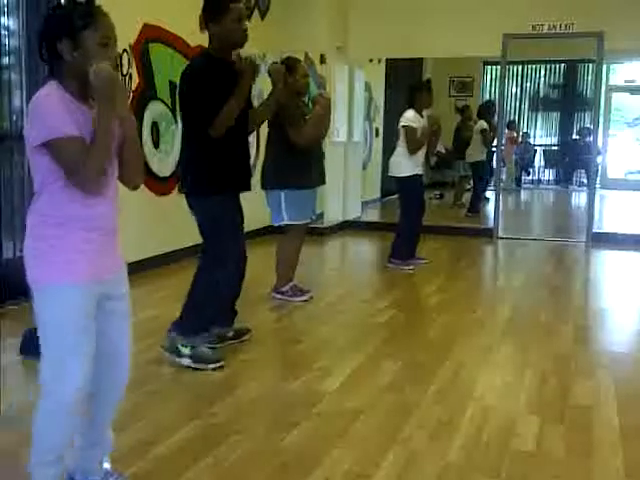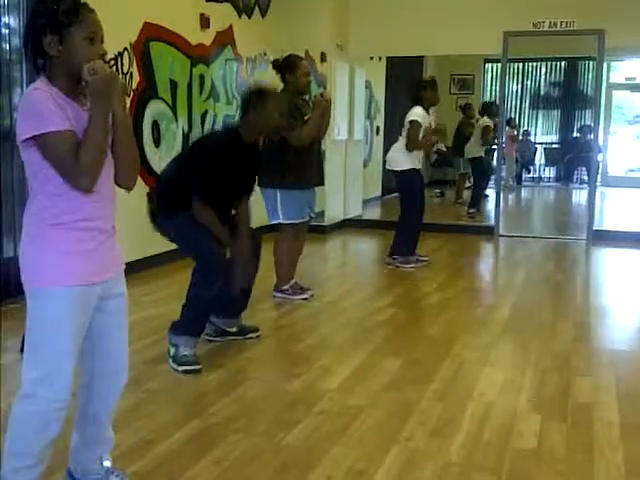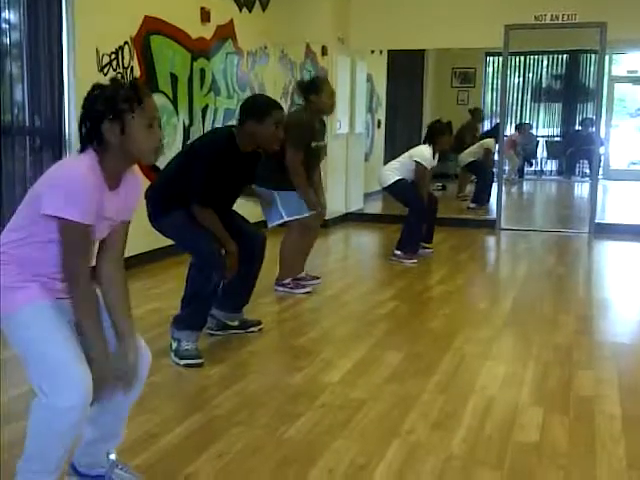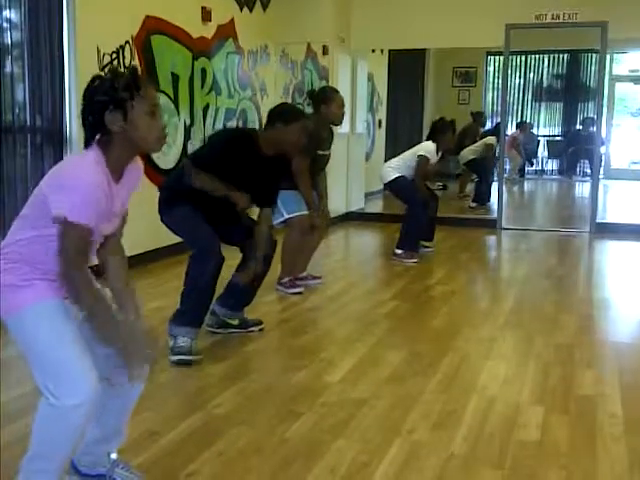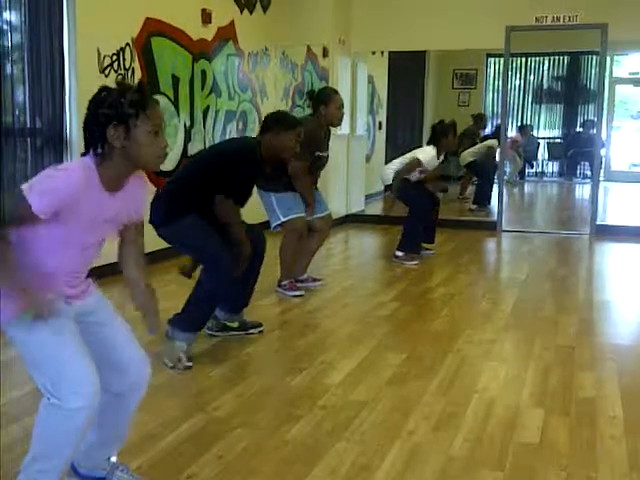
dt=0.5s
person 1, frame 1
left shoulder: (100, 104)
right shoulder: (49, 104)
left elbow: (133, 178)
right elbow: (88, 179)
left wrist: (121, 112)
right wrist: (104, 108)
left hip: (105, 263)
right hip: (61, 267)
left knee: (112, 372)
right knee: (69, 382)
person 1, frame 2
left shoulder: (91, 100)
right shoulder: (38, 101)
left elbow: (127, 178)
right elbow: (82, 176)
left wrist: (117, 106)
right wrist: (100, 104)
left hip: (105, 263)
right hip: (59, 269)
left knee: (109, 372)
right knee: (50, 387)
person 1, frame 3
left shoulder: (130, 183)
right shoulder: (76, 180)
left elbow: (109, 264)
right elbow: (76, 275)
left wrist: (125, 340)
right wrist: (99, 354)
left hip: (69, 288)
left knee: (133, 363)
right knee: (71, 388)
person 1, frame 4
left shoulder: (130, 170)
right shoulder: (84, 178)
left elbow: (110, 247)
right elbow: (73, 273)
left wrist: (132, 318)
right wrist: (121, 337)
left hip: (67, 282)
left knee: (135, 361)
right knee: (77, 388)
person 1, frame 5
left shoulder: (136, 186)
right shoulder: (68, 181)
left elbow: (133, 261)
left wrist: (158, 333)
left hip: (76, 290)
left knee: (132, 372)
right knee: (78, 391)
person 2, frame 1
left shoulder: (233, 68)
right shoulder: (201, 72)
left elbow: (249, 122)
right elbow: (215, 127)
left wrist: (277, 92)
right wrist: (243, 92)
left hip: (226, 179)
right hip: (206, 181)
left knee: (234, 254)
right knee: (220, 256)
left ankle: (218, 325)
right ankle: (185, 337)
person 2, frame 2
left shoulder: (252, 152)
right shoulder: (217, 149)
left elbow: (241, 201)
right elbow: (200, 206)
left wrist: (241, 245)
right wrist: (230, 243)
left hip: (205, 209)
right hip: (173, 209)
left knee: (250, 248)
right knee: (213, 262)
left ankle: (223, 320)
right ankle: (182, 339)
person 2, frame 3
left shoulder: (252, 151)
right shoulder: (214, 148)
left elbow: (237, 186)
right elbow: (200, 207)
left wrist: (256, 193)
right wrist: (229, 244)
left hip: (210, 204)
right hip: (169, 206)
left knee: (253, 241)
right knee: (210, 255)
left ankle: (224, 315)
right ankle: (184, 334)
person 2, frame 4
left shoulder: (278, 163)
right shoulder: (236, 141)
left elbow: (265, 213)
right elbow: (191, 172)
left wrist: (255, 261)
right wrist: (233, 195)
left hip: (220, 207)
right hip: (181, 201)
left knee: (266, 245)
right knee: (209, 251)
left ankle: (225, 313)
right ankle: (182, 332)
person 2, frame 5
left shoulder: (254, 154)
right shoulder: (247, 154)
right elbow: (223, 204)
right wrist: (242, 245)
left hip: (199, 210)
right hip: (174, 211)
left knee: (255, 241)
right knee: (221, 263)
left ankle: (225, 317)
right ankle: (179, 335)
person 3, frame 1
left shoulder: (300, 104)
right shoulder: (284, 105)
left elbow: (319, 137)
right elbow: (302, 139)
left wrist: (325, 110)
right wrist: (318, 111)
left hip: (304, 178)
right hip: (286, 180)
left knee: (300, 230)
right knee: (292, 230)
left ankle: (289, 282)
right ankle: (281, 287)
person 3, frame 2
left shoulder: (302, 102)
right shoulder: (284, 104)
left elbow: (318, 136)
right elbow: (299, 139)
left wrist: (325, 110)
right wrist: (317, 112)
left hip: (302, 178)
right hip: (284, 179)
left knee: (301, 229)
right knee: (289, 230)
left ankle: (290, 280)
right ankle: (281, 286)
person 3, frame 3
left shoulder: (319, 123)
right shoulder: (300, 122)
left elbow: (313, 164)
right elbow: (293, 163)
left wrist: (319, 195)
right wrist: (307, 197)
left hip: (295, 180)
right hip: (275, 180)
left knee: (314, 220)
right knee: (298, 225)
left ankle: (297, 273)
right ankle: (283, 280)
person 3, frame 4
left shoulder: (327, 132)
left elbow: (319, 169)
right elbow: (300, 170)
left wrist: (323, 200)
right wrist: (312, 206)
left hip: (298, 182)
right hip: (279, 181)
left knee: (321, 221)
right knee: (300, 223)
left ankle: (299, 273)
right ankle: (284, 278)
person 3, frame 5
left shoulder: (324, 132)
right shoulder: (306, 131)
right elbow: (295, 170)
left wrist: (312, 195)
right wrist: (309, 202)
left hip: (302, 185)
right hip: (276, 183)
left knee: (322, 225)
right knee: (297, 227)
left ankle: (299, 275)
right ankle: (284, 281)
person 4, frame 1
left shoulder: (422, 117)
right shoulder: (410, 117)
left elbow: (427, 149)
right elbow: (412, 149)
left wrist: (433, 132)
right wrist: (428, 133)
left hip: (415, 170)
right hip: (405, 170)
left knee: (417, 211)
right knee: (409, 213)
left ankle: (408, 254)
right ankle: (396, 257)
person 4, frame 2
left shoulder: (426, 115)
right shoulder: (417, 114)
left elbow: (425, 146)
right elbow: (411, 145)
left wrist: (434, 138)
right wrist: (431, 138)
left hip: (412, 165)
right hip: (402, 165)
left knee: (417, 208)
right knee: (410, 209)
left ankle: (408, 252)
right ankle: (397, 254)
person 4, frame 3
left shoulder: (434, 154)
right shoulder: (424, 154)
left elbow: (426, 185)
right elbow: (421, 186)
left wrist: (428, 203)
right wrist: (423, 214)
left hip: (403, 178)
right hip: (391, 177)
left knee: (431, 202)
right knee: (418, 205)
left ankle: (420, 242)
right ankle: (402, 251)
person 4, frame 4
left shoulder: (438, 150)
right shoulder: (429, 148)
left elbow: (425, 176)
right elbow: (418, 179)
left wrist: (429, 200)
right wrist: (426, 200)
left hip: (405, 175)
right hip: (392, 174)
left knee: (432, 200)
right knee: (417, 203)
left ankle: (421, 241)
right ankle: (403, 250)
person 4, frame 5
left shoulder: (440, 154)
right shoulder: (430, 154)
left elbow: (426, 176)
right elbow: (400, 172)
right wrist: (394, 194)
left hip: (409, 177)
right hip: (393, 175)
left knee: (432, 202)
right knee: (420, 205)
left ankle: (423, 243)
right ankle: (403, 252)
